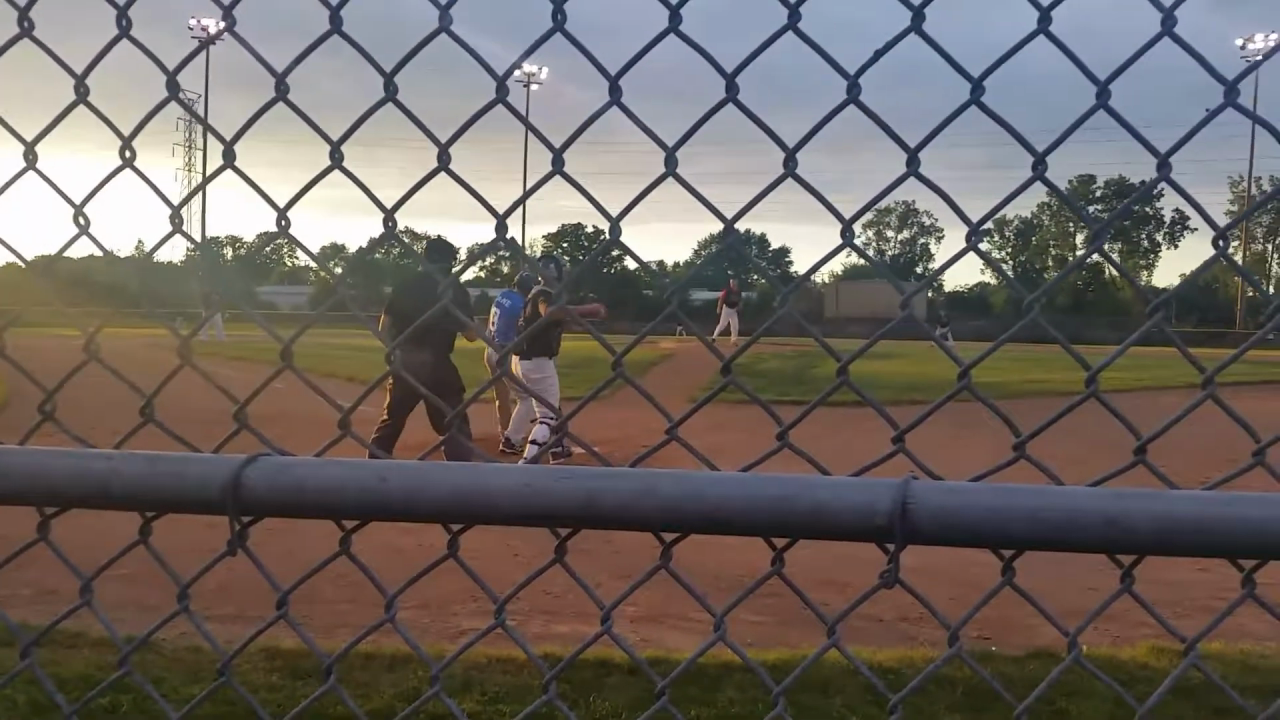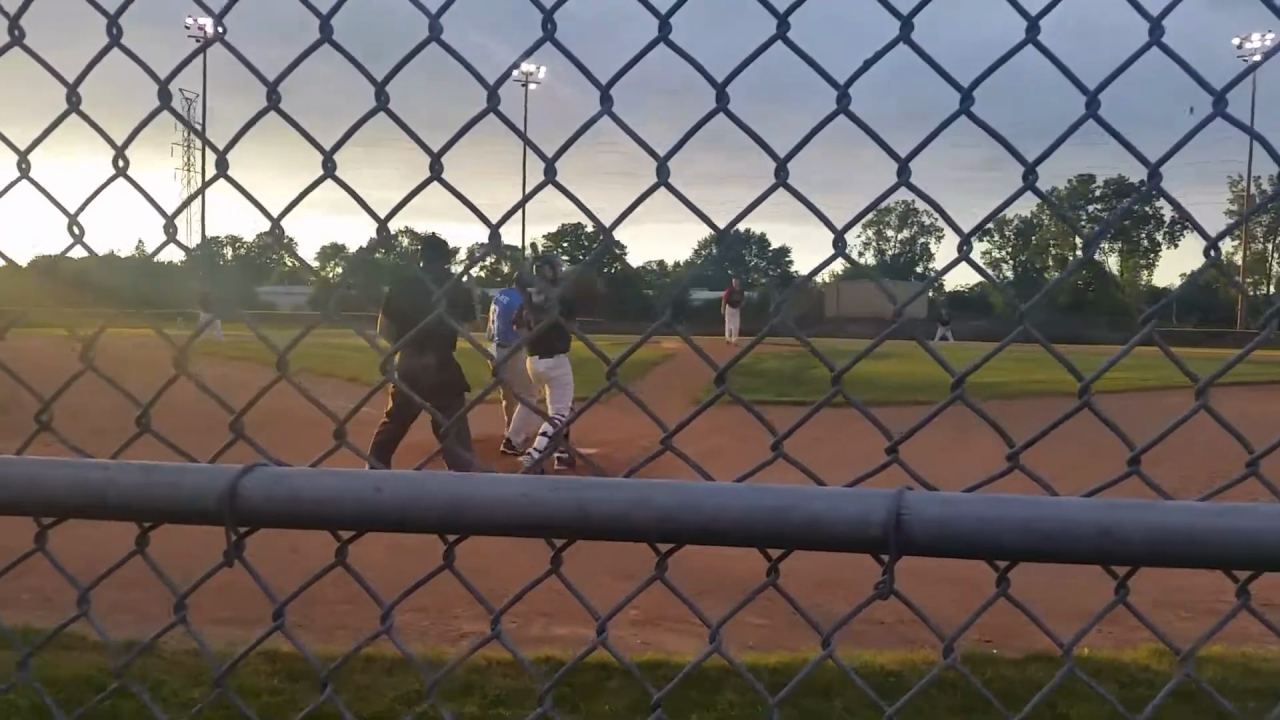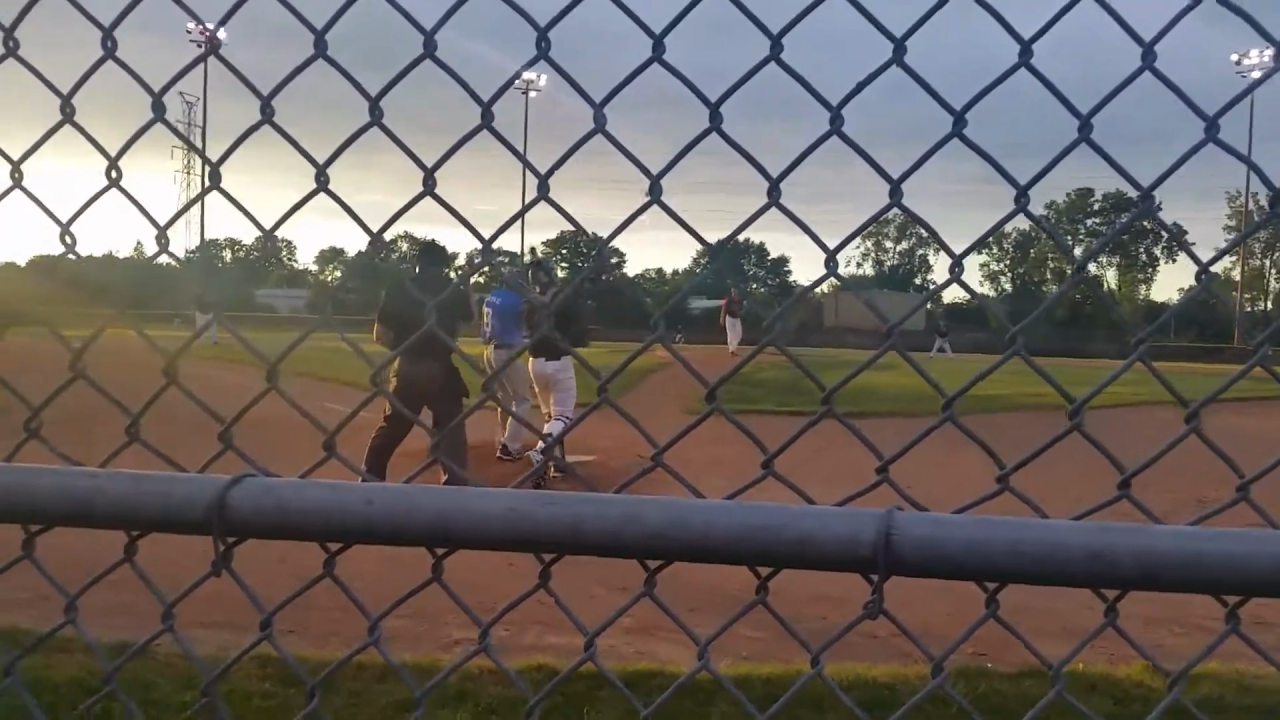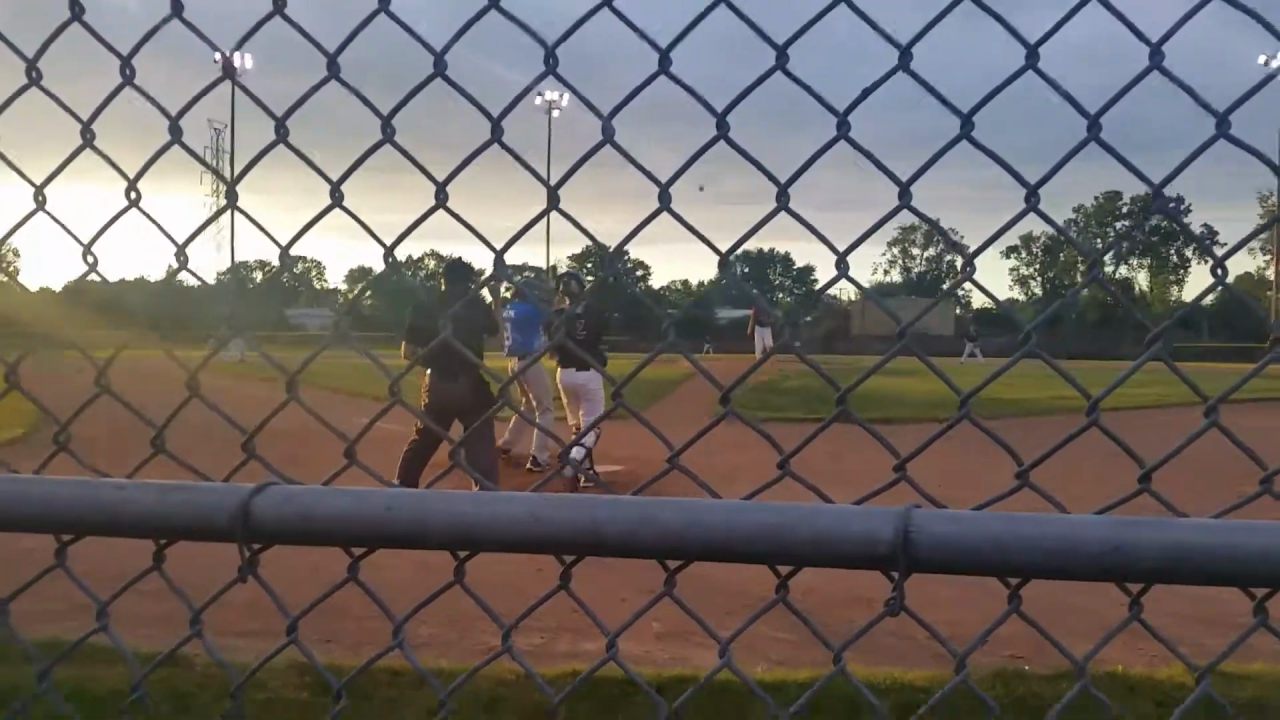
dt=0.2s
person 1, frame 1
left shoulder: (404, 285)
right shoulder: (456, 290)
left elbow: (385, 327)
right elbow: (470, 333)
right wrist: (473, 330)
left hip: (404, 361)
right hip: (436, 365)
left knee: (391, 421)
right knee: (456, 427)
person 1, frame 2
left shoulder: (401, 284)
right shoulder: (456, 287)
left elbow: (384, 329)
right elbow: (470, 318)
right wrist: (468, 287)
left hip: (407, 364)
right hip: (441, 366)
left knee: (393, 424)
right knee: (454, 429)
person 1, frame 3
left shoulder: (398, 290)
right shoulder: (452, 290)
left elbow: (380, 335)
right elbow: (469, 317)
right wrist: (466, 287)
left hip: (407, 370)
right hip: (440, 371)
left knee: (390, 429)
right knee: (451, 435)
left ankle: (369, 483)
person 1, frame 4
left shoulder: (424, 307)
right shoulder: (477, 305)
left elbow: (408, 352)
right elbow: (494, 330)
right wrist: (496, 299)
left hip: (437, 384)
right hip: (470, 385)
left knee: (422, 441)
right knee: (481, 446)
person 2, frame 1
left shoulder: (538, 293)
right shoulder: (545, 295)
right elbow: (549, 313)
right wrist: (587, 309)
left hip: (522, 359)
right hip: (537, 361)
left knee: (546, 408)
right knee: (547, 416)
left ankle: (556, 449)
right ankle: (526, 466)
person 2, frame 2
left shoulder: (529, 297)
right shoulder: (559, 298)
left hip: (534, 360)
right hip: (555, 360)
left knee: (560, 408)
right knee: (559, 412)
left ankle: (562, 455)
right ankle: (532, 458)
person 2, frame 3
left shoulder: (531, 305)
right shoulder: (565, 299)
left elbow: (532, 333)
left hip: (536, 363)
right hip: (559, 363)
left knee: (551, 413)
right knee: (563, 415)
left ankle: (556, 461)
right ankle: (539, 455)
person 2, frame 4
left shoulder: (556, 317)
right shoulder: (594, 311)
left elbow: (552, 351)
right elbow: (600, 337)
left hip: (565, 374)
right hip: (589, 374)
left knee: (577, 425)
right knee: (591, 426)
left ankle: (585, 471)
right ankle: (572, 464)
person 3, frame 1
left shoulder: (503, 295)
right shoulder: (519, 304)
left hip: (491, 351)
left knee: (502, 396)
left ankle: (506, 434)
right ankle: (511, 440)
person 3, frame 2
left shoulder: (501, 294)
right shoulder: (519, 302)
left hip: (495, 350)
right hip: (509, 353)
left knee: (509, 396)
right knee: (527, 397)
left ankle: (511, 436)
right ankle: (512, 442)
person 3, frame 3
left shoulder: (491, 296)
right shoulder: (514, 300)
left hip: (491, 351)
right hip: (507, 353)
left knee: (505, 398)
right knee: (522, 401)
left ankle: (508, 441)
right ankle: (509, 447)
person 3, frame 4
left shoulder: (507, 310)
right shoulder: (530, 309)
left hip: (514, 361)
right hip: (529, 362)
left knee: (528, 406)
right knee: (545, 410)
left ankle: (506, 446)
right ankle: (538, 459)
